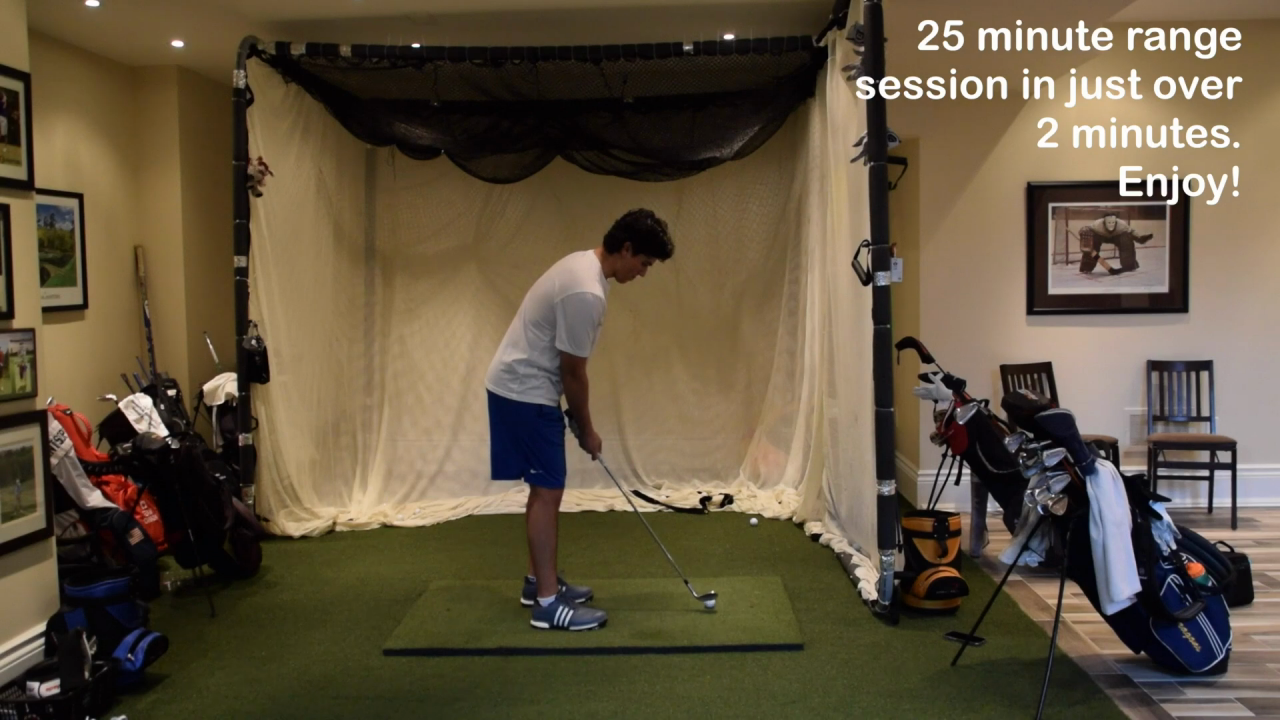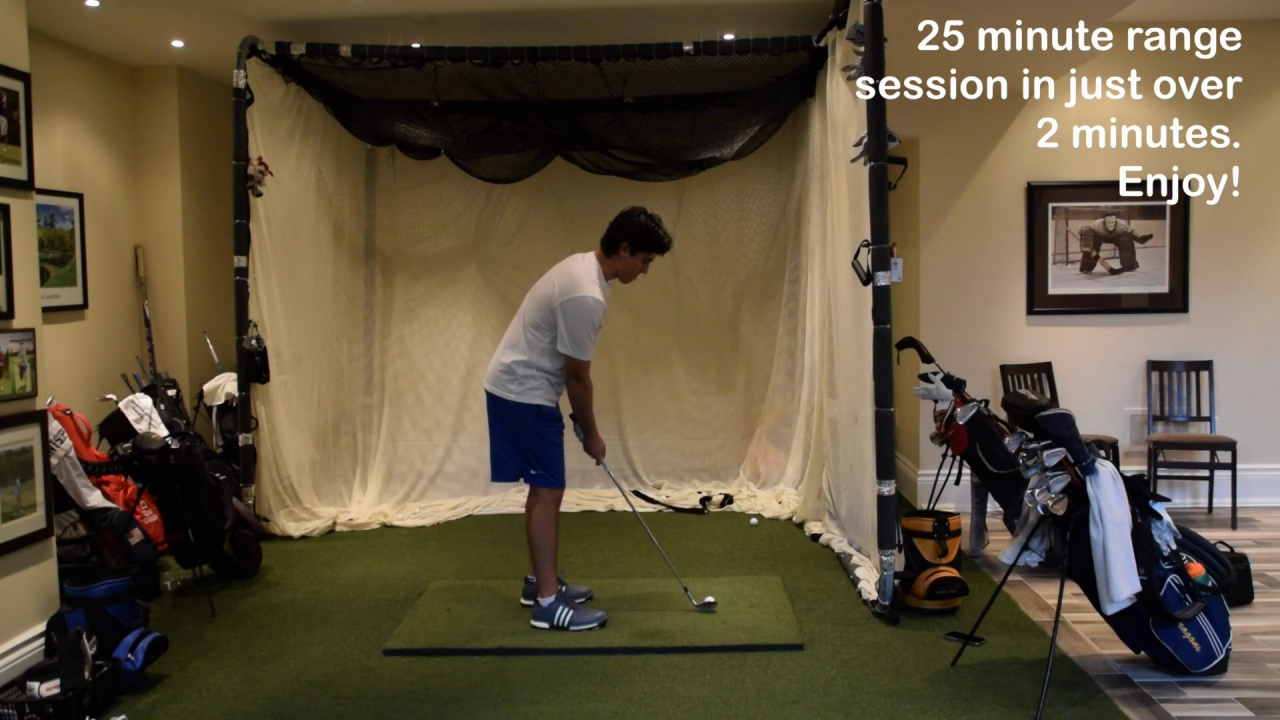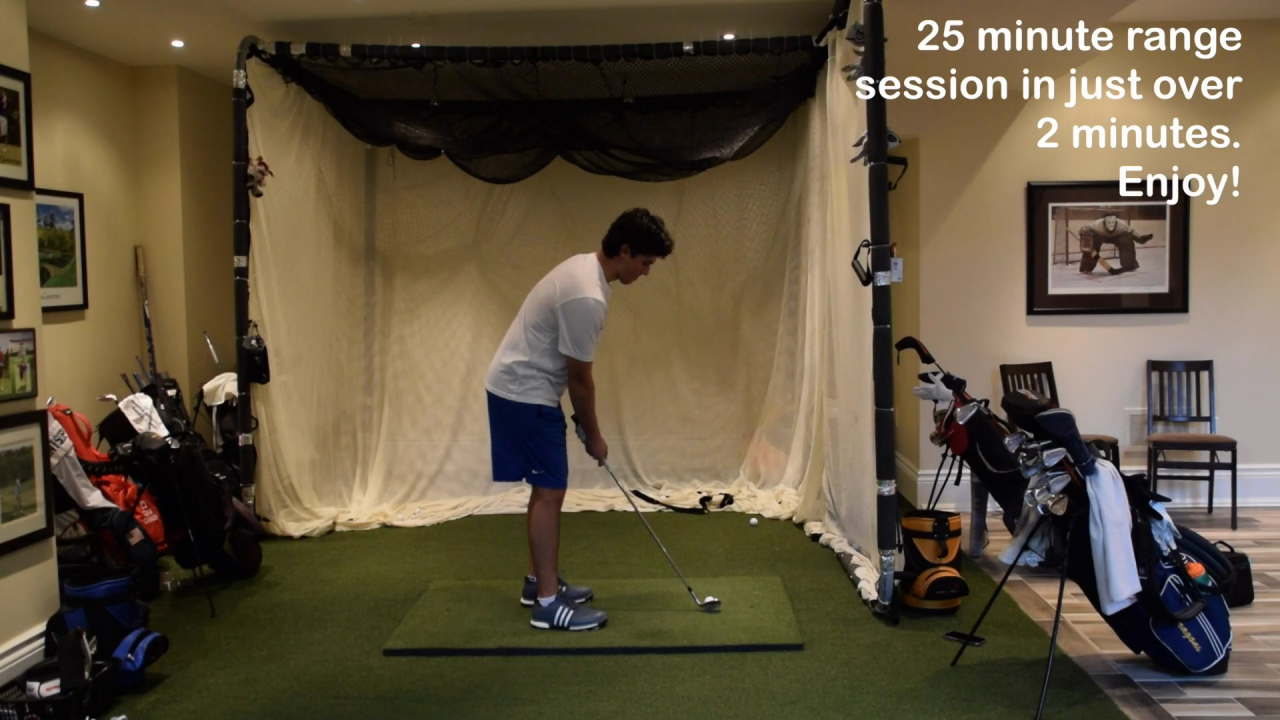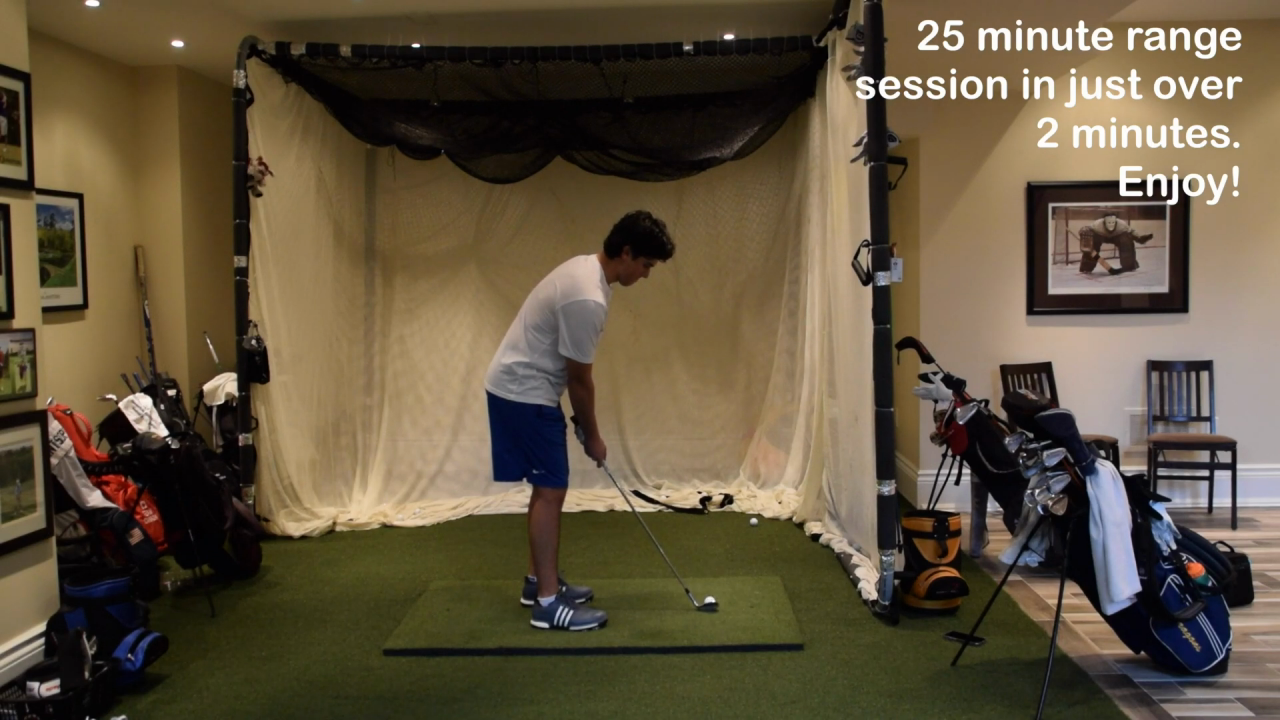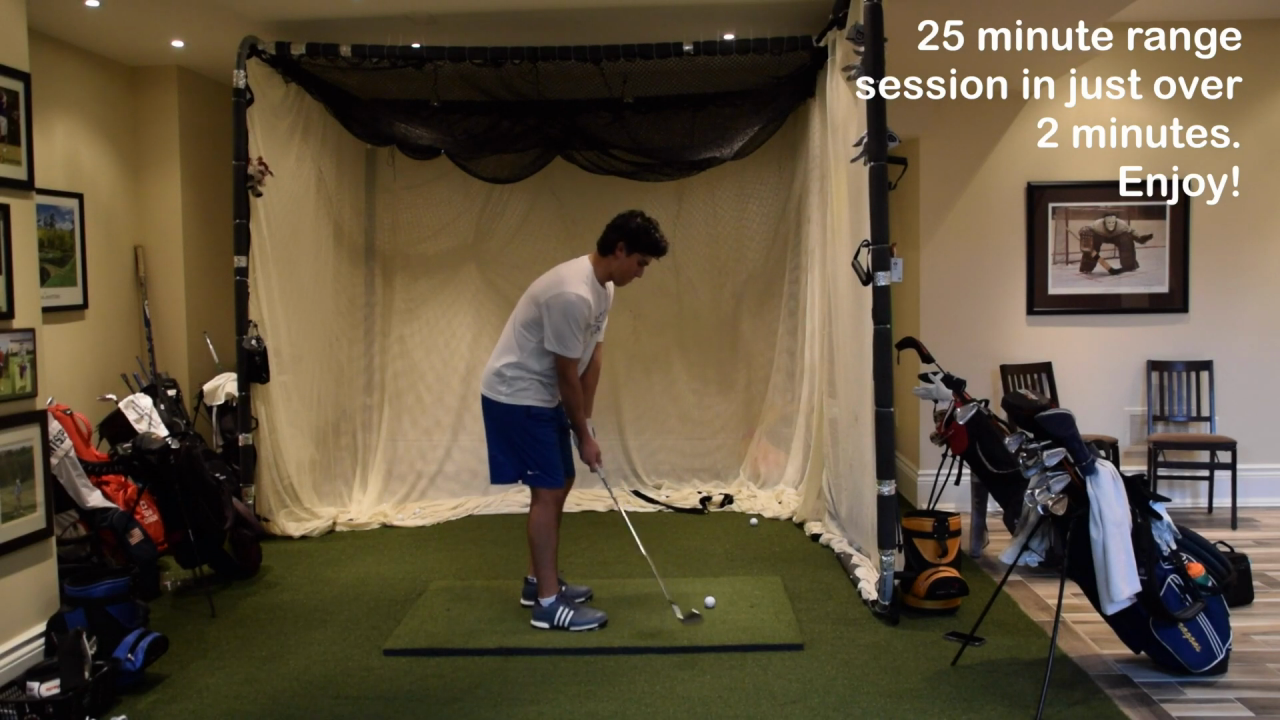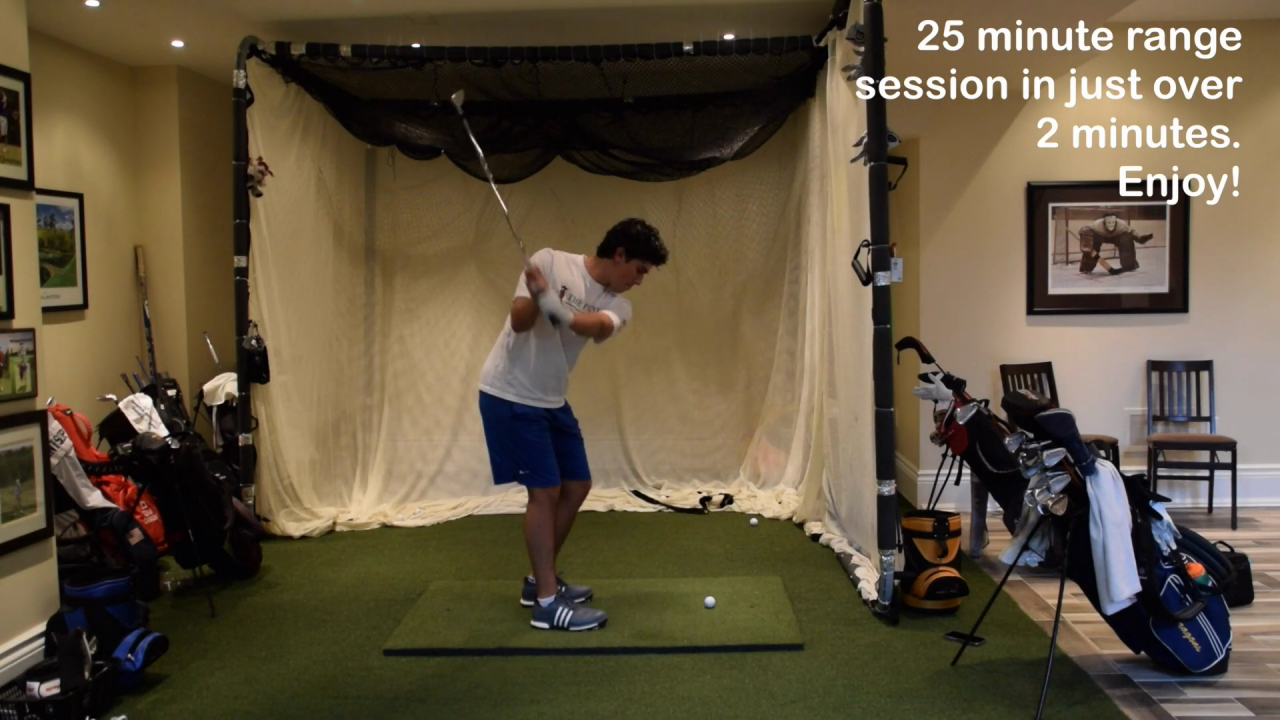
dt=0.4s
person 1, frame 1
left shoulder: (583, 263)
right shoulder: (586, 293)
right elbow: (573, 372)
left wrist: (578, 419)
right wrist: (587, 430)
left hip: (522, 386)
right hip: (525, 392)
left knee: (544, 487)
right knee: (547, 491)
left ankle: (538, 580)
right ankle: (547, 602)
person 1, frame 2
left shoulder: (583, 265)
right shoulder: (587, 296)
right elbow: (577, 376)
left wrist: (583, 424)
right wrist: (592, 434)
left hip: (521, 387)
right hip: (524, 393)
left knee: (544, 489)
right knee: (548, 492)
left ankle: (539, 580)
right ankle: (548, 602)
person 1, frame 3
left shoulder: (585, 266)
right shoulder: (587, 298)
right elbow: (579, 377)
left wrist: (585, 425)
right wrist: (594, 435)
left hip: (524, 387)
right hip: (524, 393)
left knee: (546, 488)
right knee: (550, 492)
left ankle: (539, 579)
right ankle: (548, 602)
person 1, frame 4
left shoulder: (585, 267)
right shoulder: (588, 300)
right elbow: (579, 378)
left wrist: (583, 424)
right wrist: (592, 435)
left hip: (525, 387)
right hip: (523, 392)
left knee: (547, 487)
right knee: (551, 490)
left ankle: (538, 579)
right ankle: (547, 602)
person 1, frame 5
left shoulder: (604, 290)
right shoulder: (571, 293)
left elbow: (590, 358)
right elbow: (566, 373)
left wrist: (585, 424)
right wrist: (584, 434)
left hip: (543, 397)
right hip: (516, 395)
left knee: (557, 486)
right knee: (548, 490)
left ankle: (538, 579)
right ankle: (548, 603)
person 1, frame 6
left shoulder: (619, 306)
right shoulder: (553, 261)
left elbow: (598, 325)
right elbow: (520, 319)
left wrist: (563, 314)
right wrist: (536, 294)
left hip: (551, 400)
right hip: (509, 395)
left knee: (576, 486)
right knee: (545, 491)
left ankle: (540, 578)
right ankle: (547, 602)
